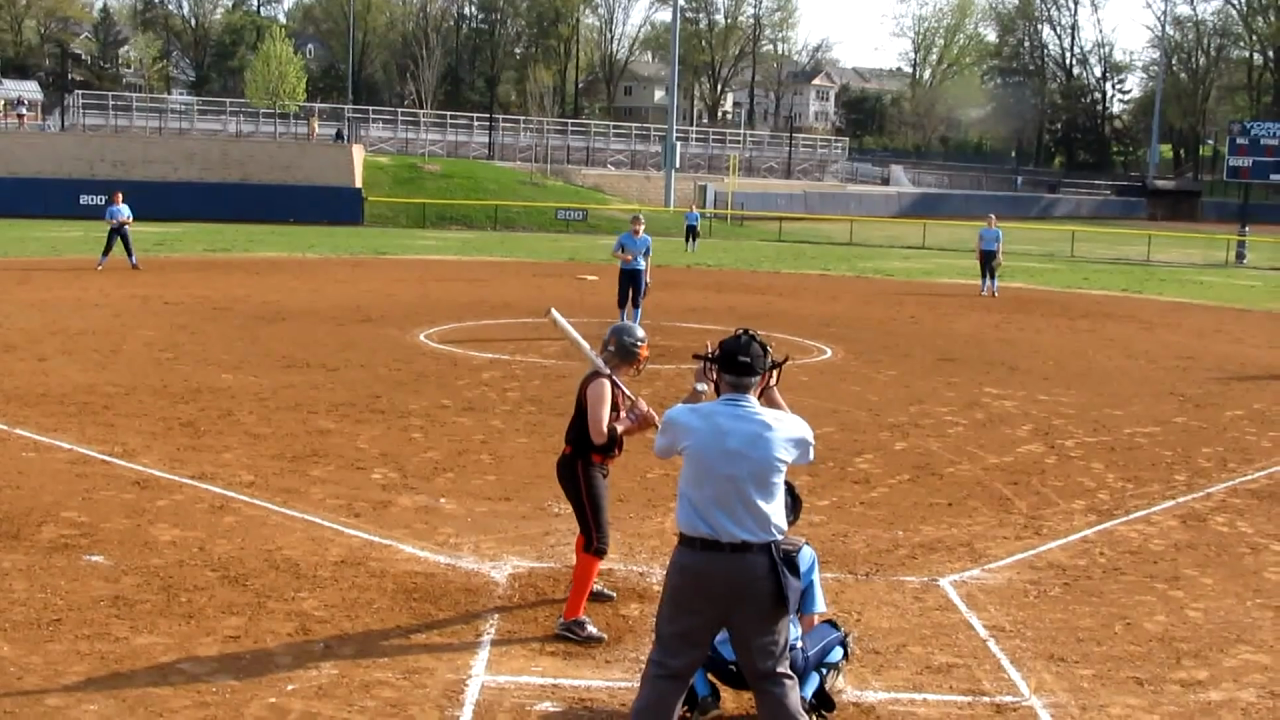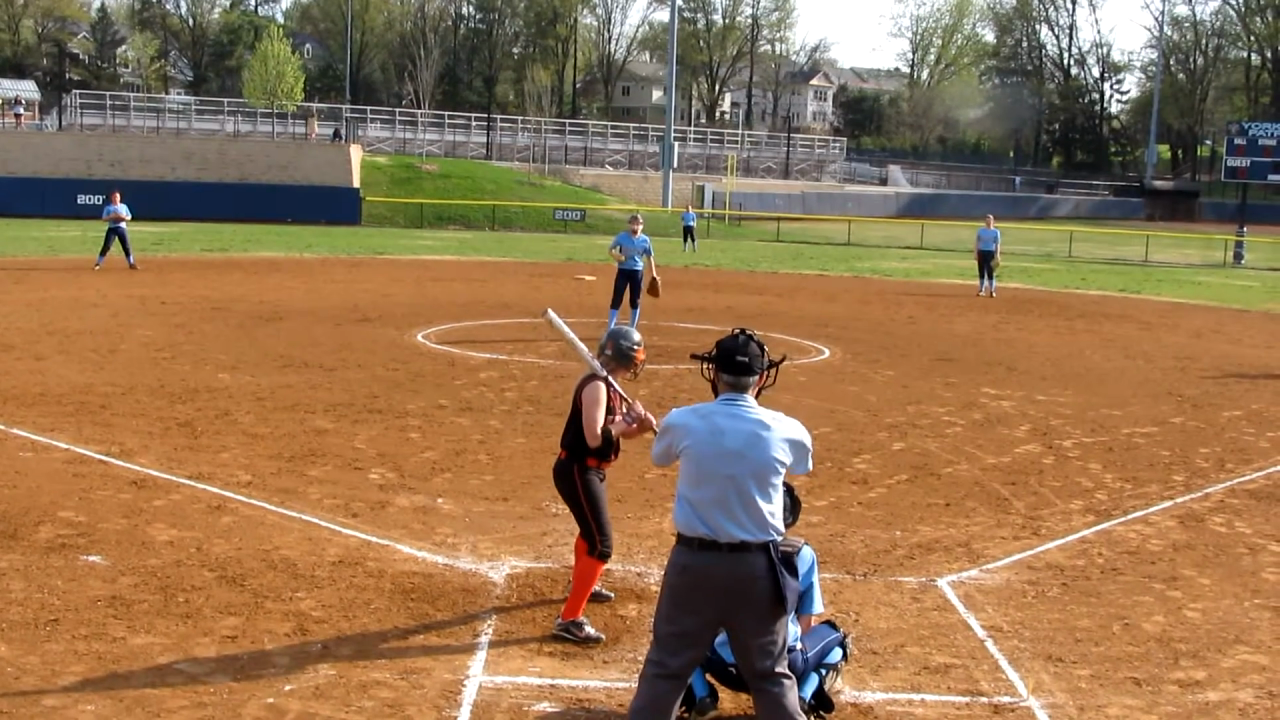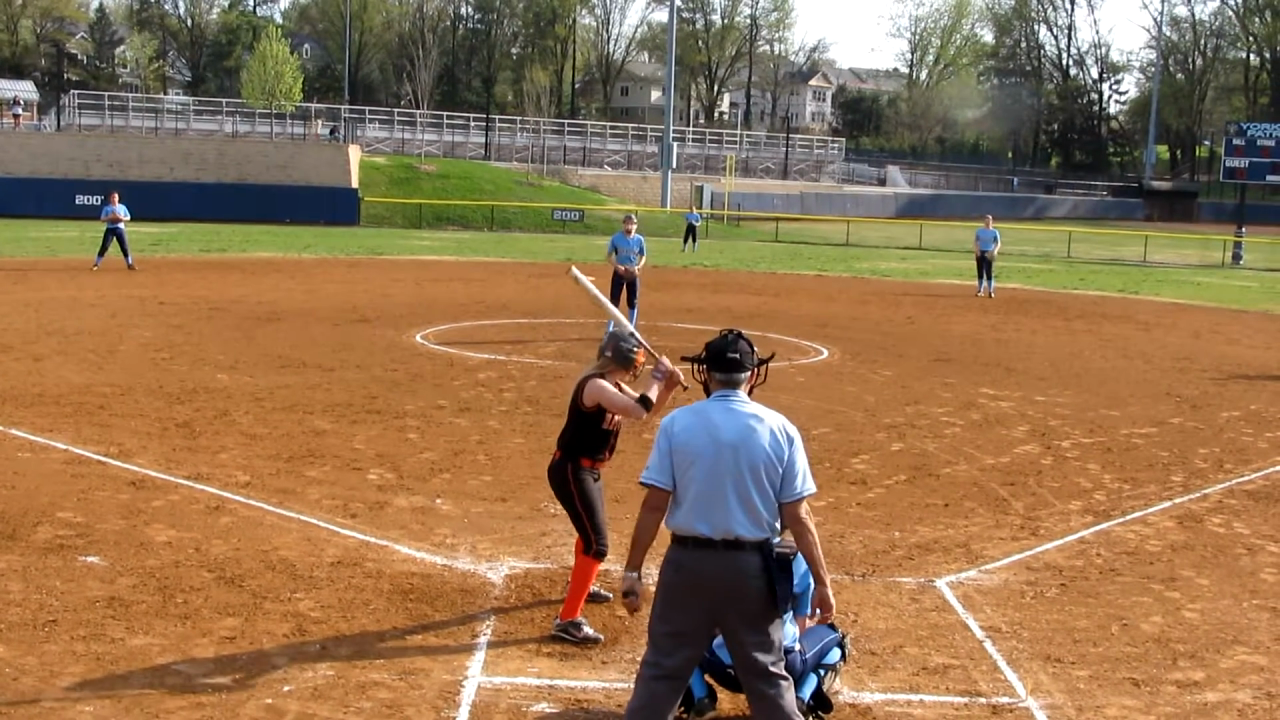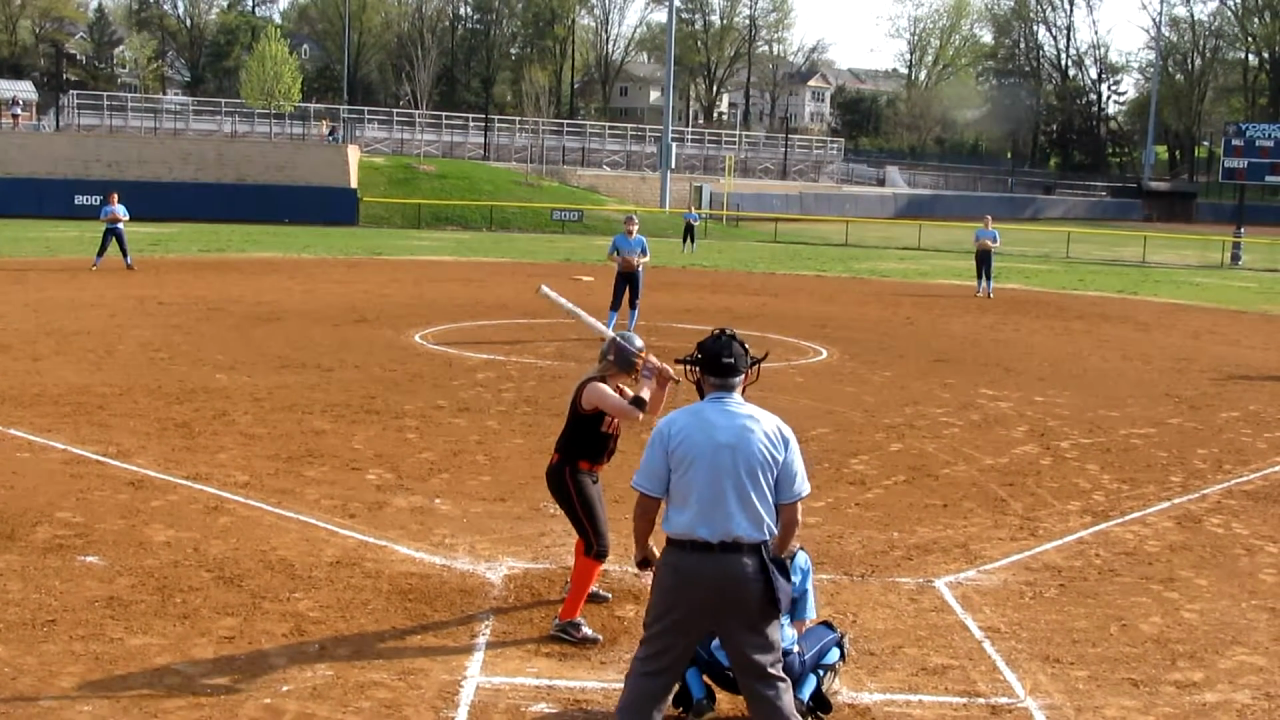
dt=0.5s
person 1, frame 1
left shoulder: (685, 420)
right shoulder: (784, 429)
left elbow: (664, 444)
left wrist: (699, 388)
right wrist: (770, 390)
left hip: (695, 561)
right hip: (759, 566)
left knee: (668, 666)
right knee: (771, 673)
person 1, frame 2
left shoulder: (685, 423)
right shoulder: (784, 431)
left elbow: (660, 454)
left hip: (693, 561)
right hip: (758, 566)
left knee: (666, 667)
right knee: (769, 672)
person 1, frame 3
left shoulder: (677, 423)
right shoulder: (780, 428)
left elbow: (654, 504)
right elbow: (797, 515)
left wrist: (632, 570)
right wrist: (821, 580)
left hip: (688, 561)
right hip: (752, 565)
left knee: (662, 668)
right knee: (766, 672)
person 1, frame 4
left shoulder: (673, 426)
right shoulder: (775, 430)
left elbow: (647, 506)
right elbow: (791, 516)
left wrist: (642, 548)
right wrist: (774, 559)
left hip: (684, 564)
right hip: (748, 566)
left knee: (653, 667)
right knee: (764, 675)
person 2, frame 1
left shoulder: (609, 382)
right shoulder: (601, 383)
left elbow: (617, 429)
right elbow: (600, 435)
left wrist: (640, 422)
right wrist: (631, 418)
left hip: (591, 466)
right hip: (581, 467)
left knee: (592, 527)
right knee: (596, 541)
left ankle: (584, 584)
right ankle: (571, 618)
person 2, frame 2
left shoulder: (609, 386)
right shoulder: (596, 387)
left elbow: (620, 433)
right elbow: (595, 438)
left wrist: (639, 425)
right wrist: (626, 420)
left hip: (588, 470)
right hip: (577, 471)
left knee: (591, 531)
right knee: (601, 545)
left ankle: (581, 585)
right ankle: (569, 619)
person 2, frame 3
left shoulder: (613, 386)
right shoulder: (596, 385)
left elbow: (646, 407)
right elbow: (639, 410)
left wrist: (667, 385)
right wrist: (657, 378)
left hip: (586, 470)
right hip: (571, 471)
left knee: (591, 530)
right knee: (596, 544)
left ankle: (580, 585)
right ankle: (568, 619)
person 2, frame 4
left shoulder: (614, 389)
right shoulder: (595, 388)
left elbow: (650, 409)
right elbow: (634, 414)
left wrist: (661, 384)
right wrist: (648, 377)
left hip: (585, 472)
right hip: (569, 474)
left knee: (592, 530)
right knee: (598, 545)
left ankle: (579, 586)
right ankle: (567, 620)
person 3, frame 1
right shoulder: (803, 553)
right elbow: (809, 622)
left hip: (729, 665)
right knee: (836, 636)
left ankle: (704, 699)
right ankle: (802, 700)
person 3, frame 2
right shoulder: (803, 554)
right elbow: (806, 623)
left hip: (729, 668)
right hip: (784, 665)
right knee: (834, 637)
left ankle: (702, 698)
right ankle: (801, 701)
person 3, frame 3
right shoulder: (798, 556)
right elbow: (801, 625)
left hip: (726, 668)
right hip: (783, 666)
right knee: (833, 637)
left ankle: (701, 700)
right ankle: (800, 701)
person 3, frame 4
right shoulder: (797, 558)
right elbow: (799, 627)
left hip: (725, 669)
right hip: (782, 667)
right knee: (832, 635)
left ankle: (699, 701)
right ankle: (799, 702)
